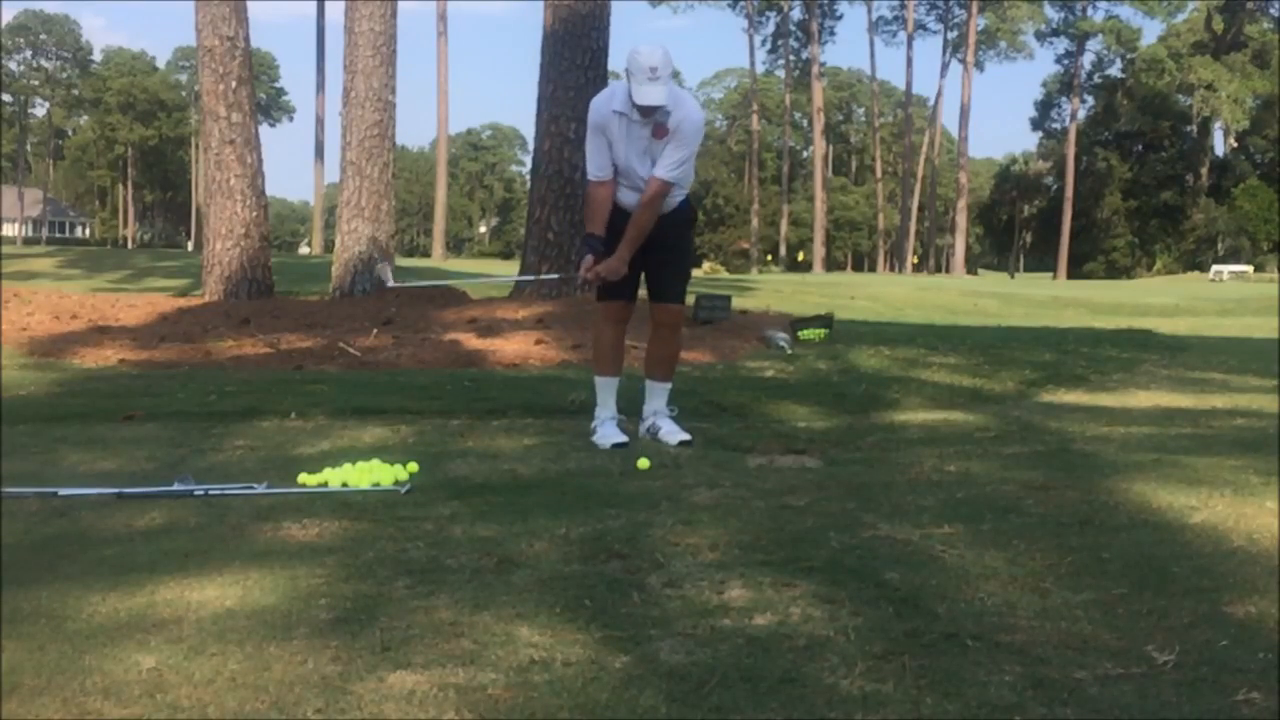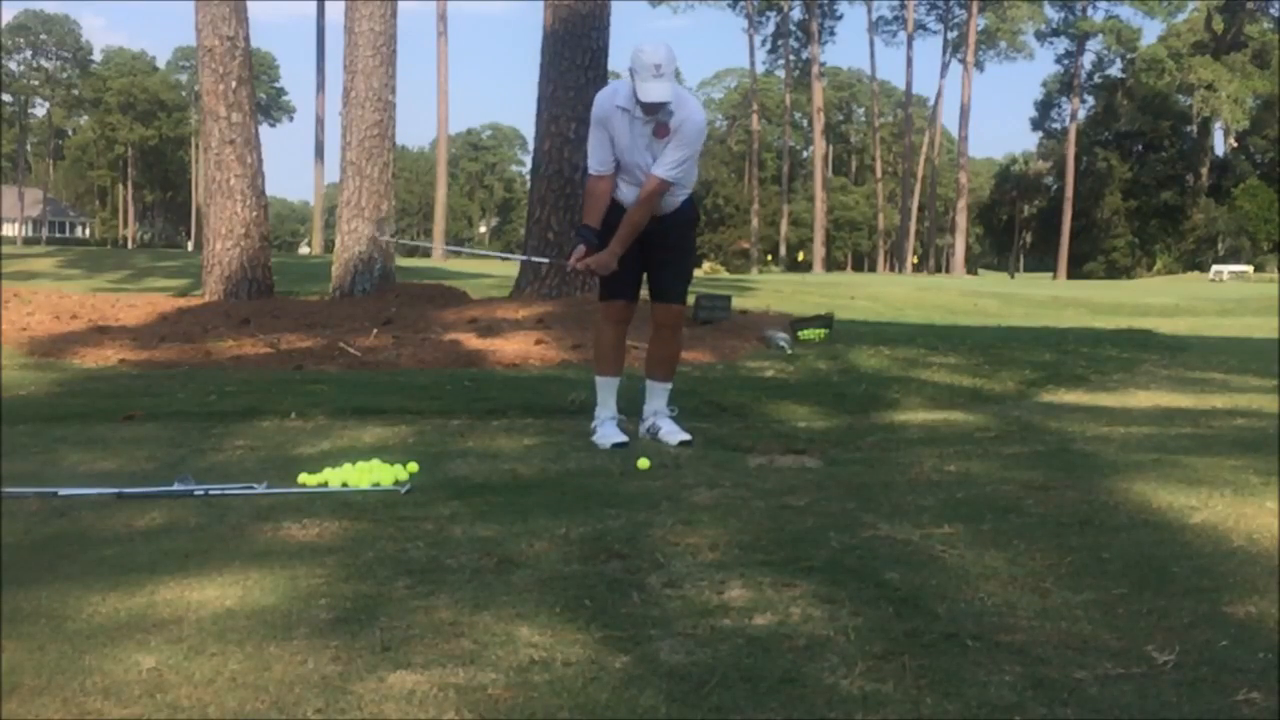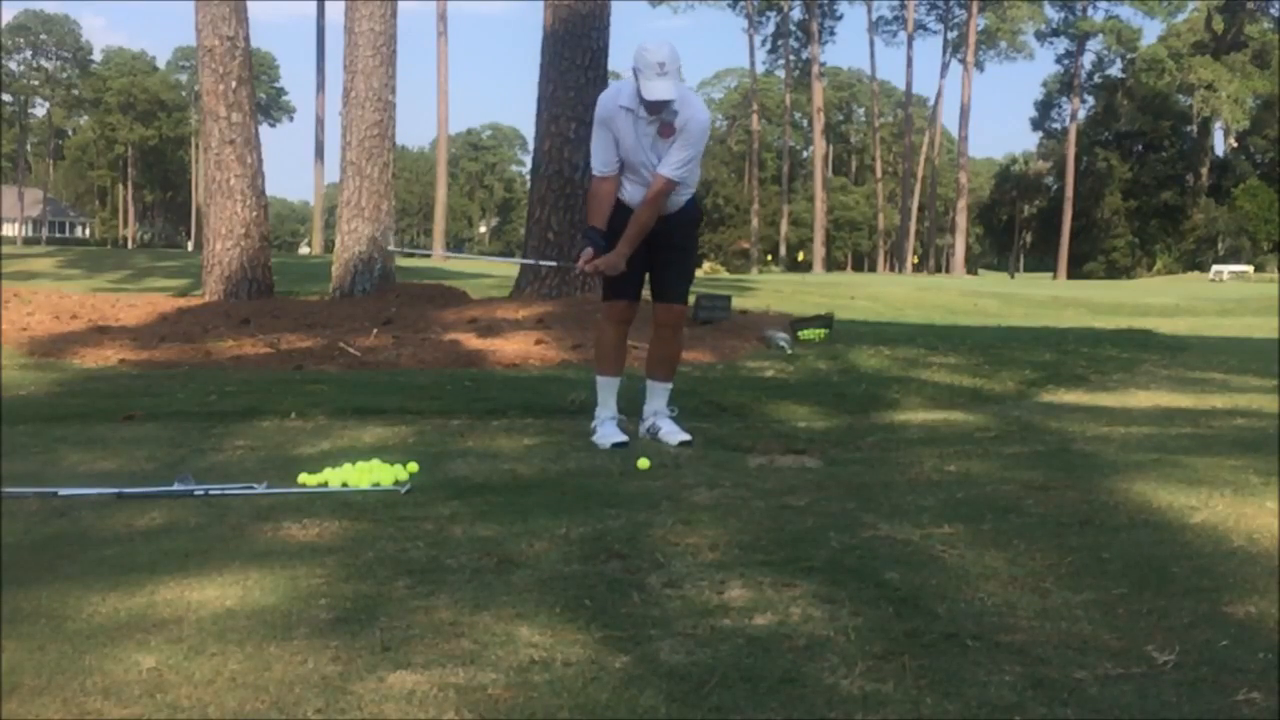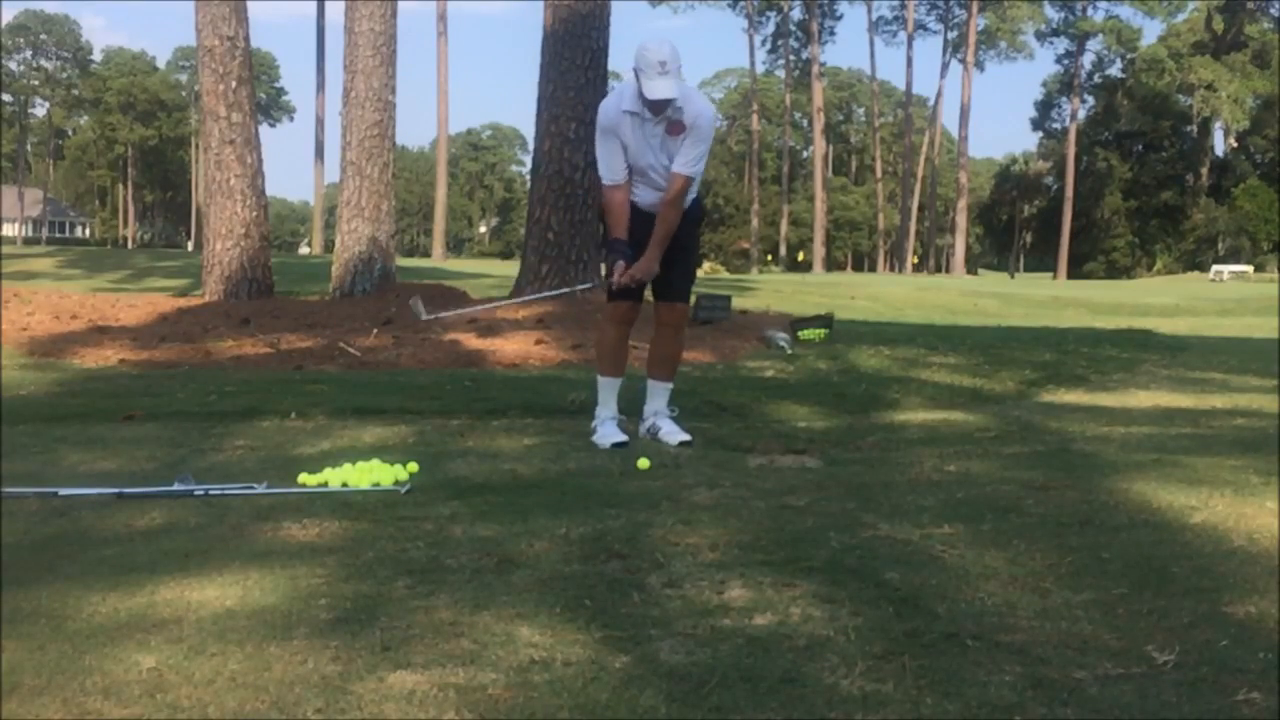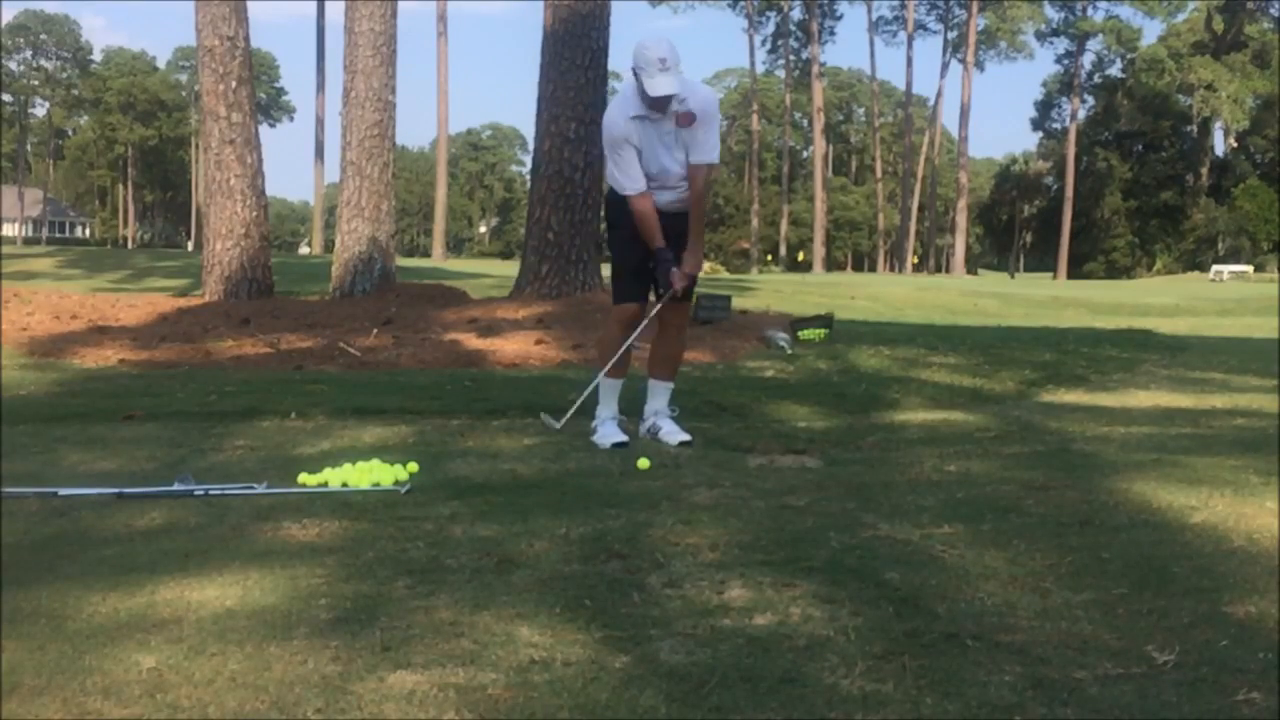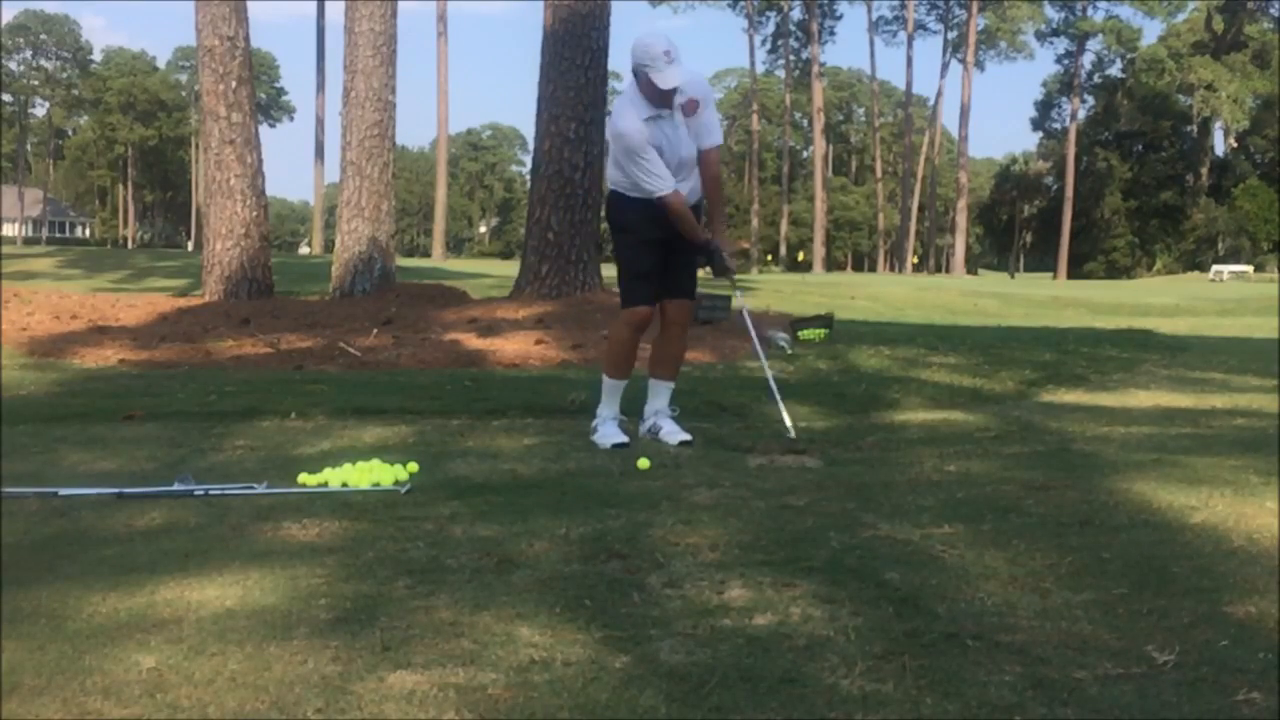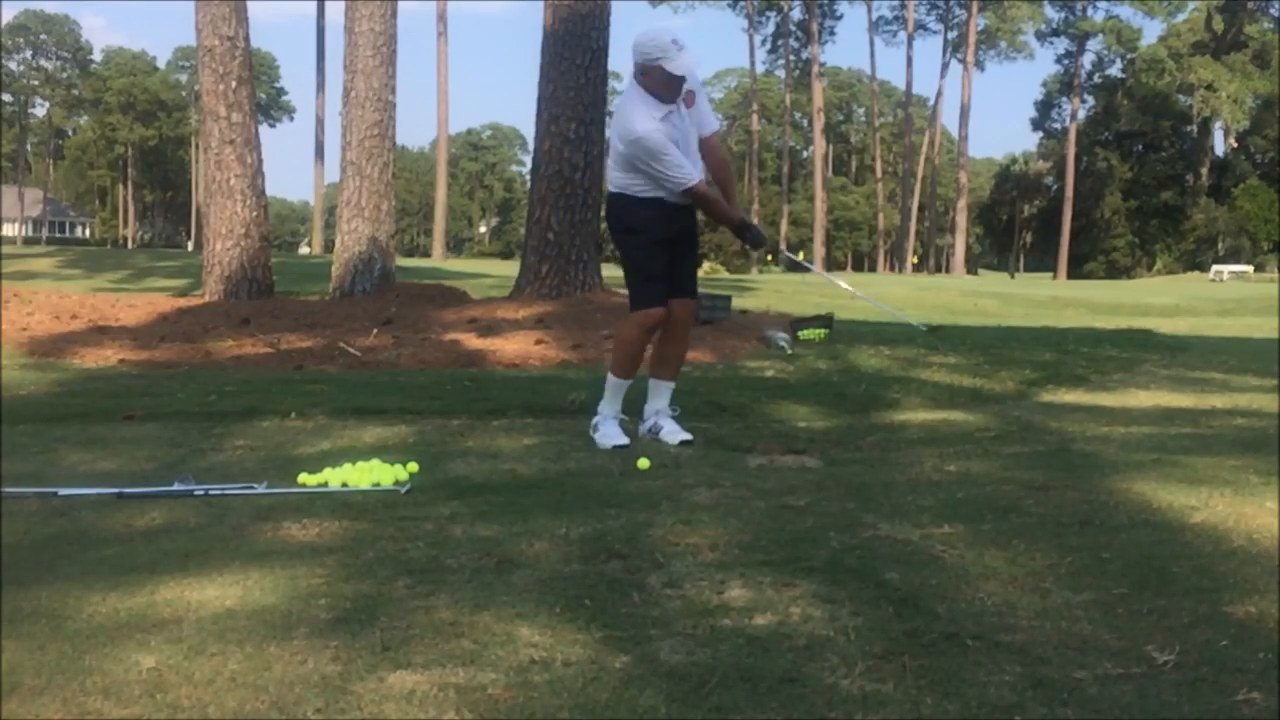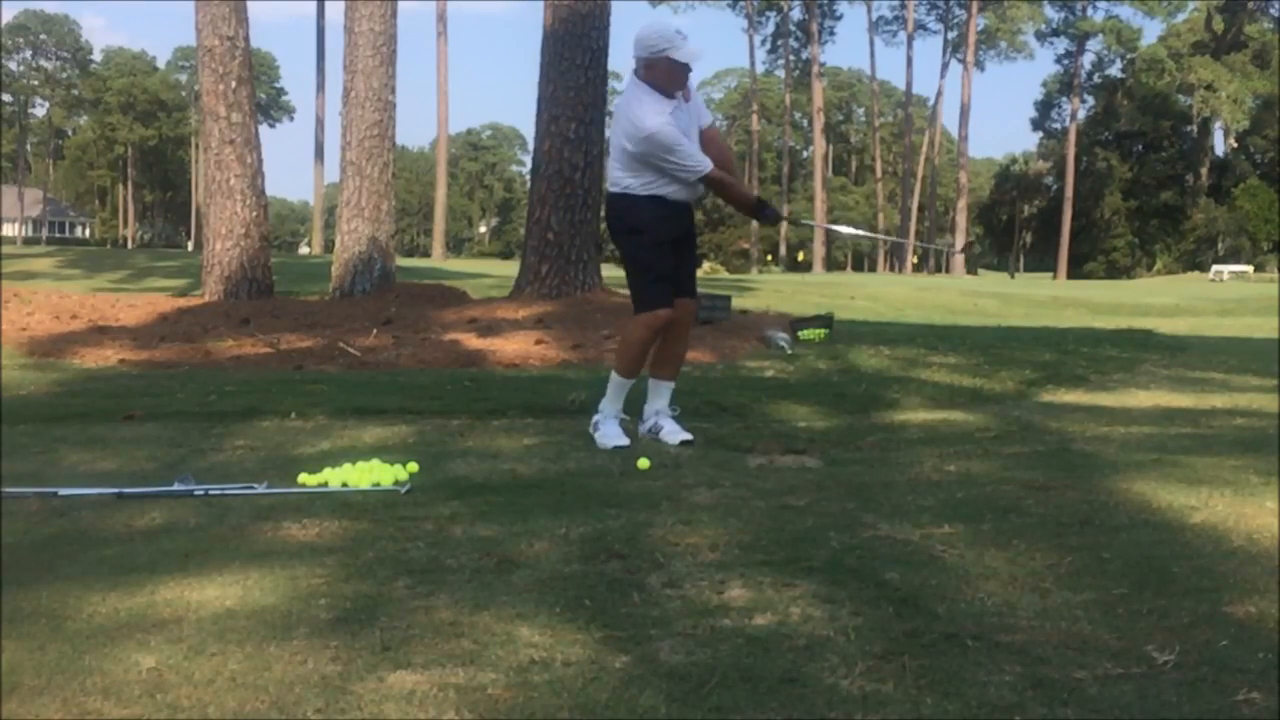
dt=0.1s
person 1, frame 1
left shoulder: (688, 115)
right shoulder: (603, 108)
left elbow: (656, 192)
right elbow: (600, 182)
left wrist: (622, 257)
right wrist: (592, 244)
left hip: (670, 216)
right hip: (617, 213)
left knee: (670, 315)
right knee: (613, 309)
left ankle: (656, 414)
right ankle: (605, 416)
person 1, frame 2
left shoulder: (690, 116)
right shoulder: (606, 104)
left elbow: (653, 191)
right elbow: (600, 177)
left wrist: (613, 252)
right wrist: (587, 236)
left hip: (673, 217)
right hip: (619, 211)
left knee: (670, 315)
right knee: (615, 310)
left ankle: (656, 414)
right ankle: (605, 416)
person 1, frame 3
left shoulder: (694, 115)
right shoulder: (610, 104)
left elbow: (660, 191)
right elbow: (605, 178)
left wrist: (622, 252)
right wrist: (594, 237)
left hip: (676, 217)
right hip: (624, 212)
left knee: (671, 315)
right knee: (618, 310)
left ankle: (656, 414)
right ankle: (606, 416)
person 1, frame 4
left shoulder: (699, 112)
right shoulder: (613, 110)
left elbow: (677, 189)
right elbow: (614, 187)
left wrist: (650, 257)
right wrist: (617, 247)
left hip: (680, 216)
right hip: (629, 214)
left knee: (673, 312)
right knee: (622, 309)
left ankle: (656, 414)
right ankle: (605, 416)
person 1, frame 5
left shoulder: (702, 100)
right shoulder: (619, 118)
left elbow: (701, 178)
right elbow: (637, 196)
left wrist: (693, 250)
right wrist: (662, 257)
left hip: (683, 214)
right hip: (633, 215)
left knee: (676, 314)
right knee: (628, 311)
left ankle: (657, 414)
right ankle: (606, 416)
person 1, frame 6
left shoulder: (695, 88)
right shoulder: (628, 124)
left elbow: (710, 161)
right elbow: (669, 196)
left wrist: (715, 228)
right wrist: (710, 247)
left hip: (685, 213)
right hip: (636, 214)
left knee: (679, 314)
right knee: (638, 311)
left ankle: (656, 412)
right ankle: (605, 415)
person 1, frame 7
left shoulder: (684, 83)
right shoulder: (640, 127)
left elbow: (710, 145)
right elbow: (696, 187)
left wrist: (733, 209)
right wrist: (741, 226)
left hip: (682, 211)
right hip: (640, 214)
left knee: (683, 313)
right knee: (650, 313)
left ankle: (656, 413)
right ankle: (607, 414)
person 1, frame 8
left shoulder: (674, 84)
right shoulder: (649, 123)
left elbow: (710, 136)
right elbow: (711, 176)
left wrist: (743, 197)
right wrist: (756, 206)
left hip: (674, 210)
right hip: (639, 216)
left knee: (684, 312)
right knee: (656, 314)
left ankle: (656, 413)
right ankle: (607, 414)
